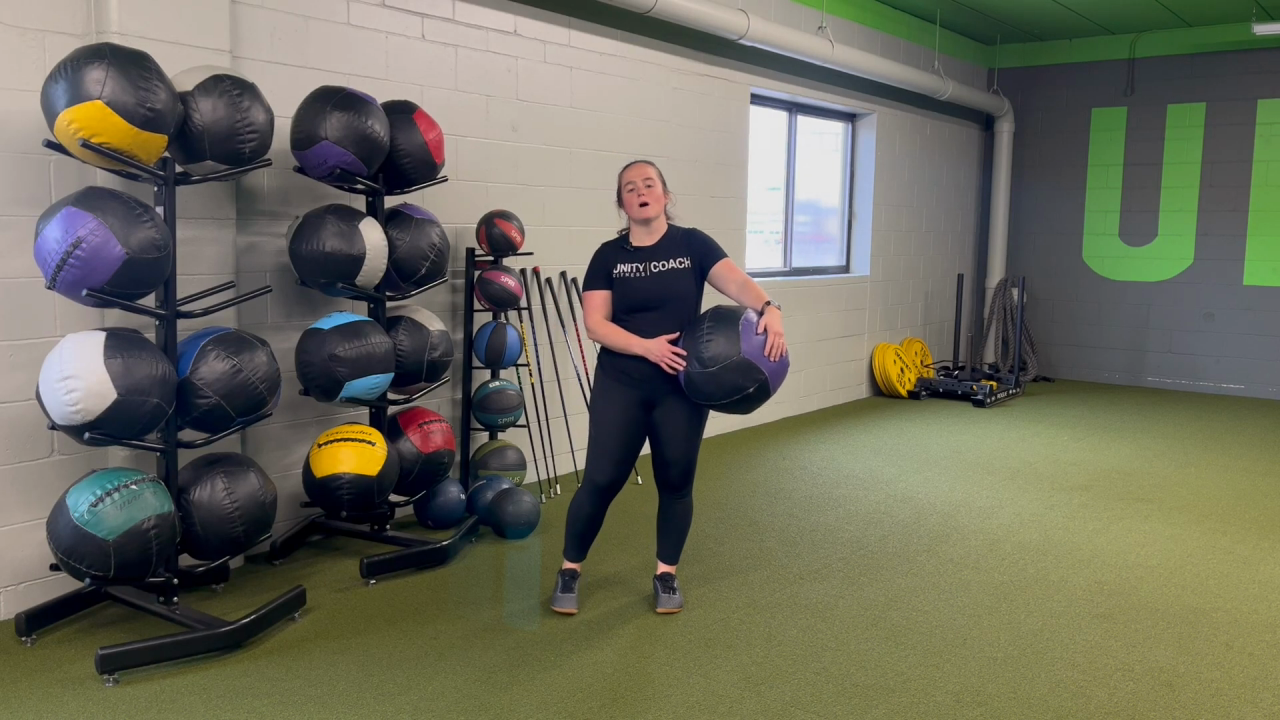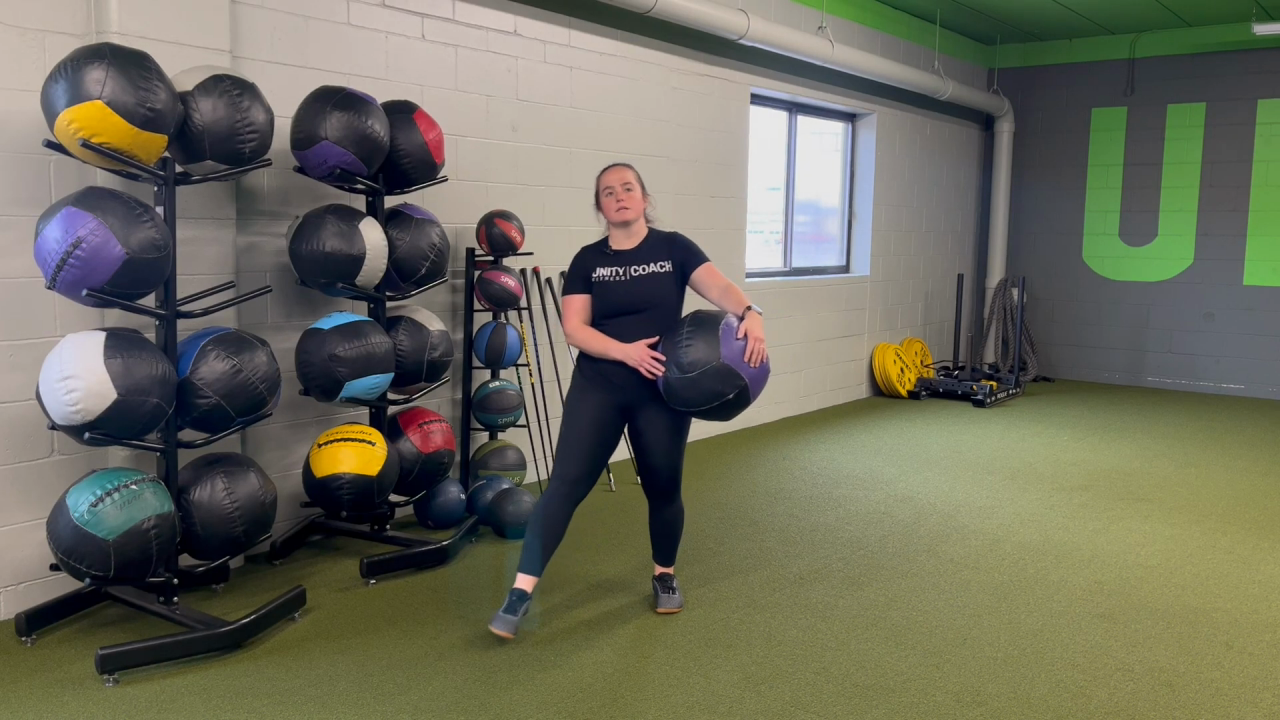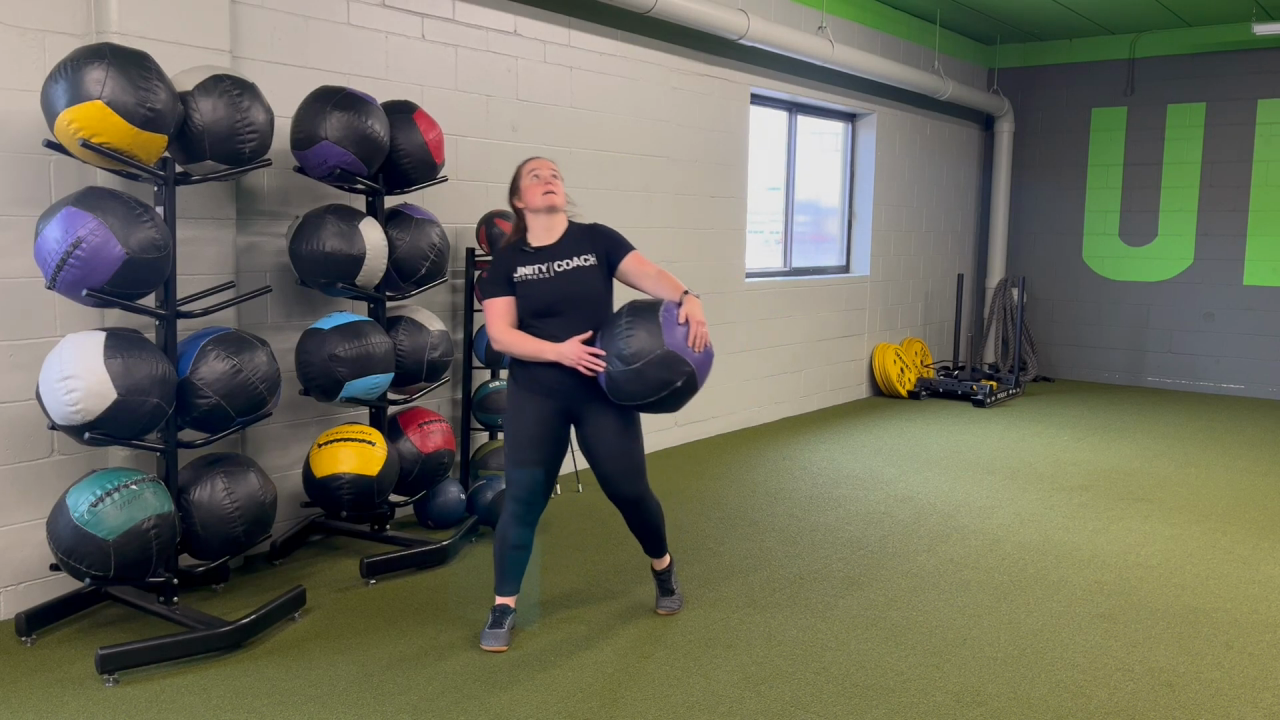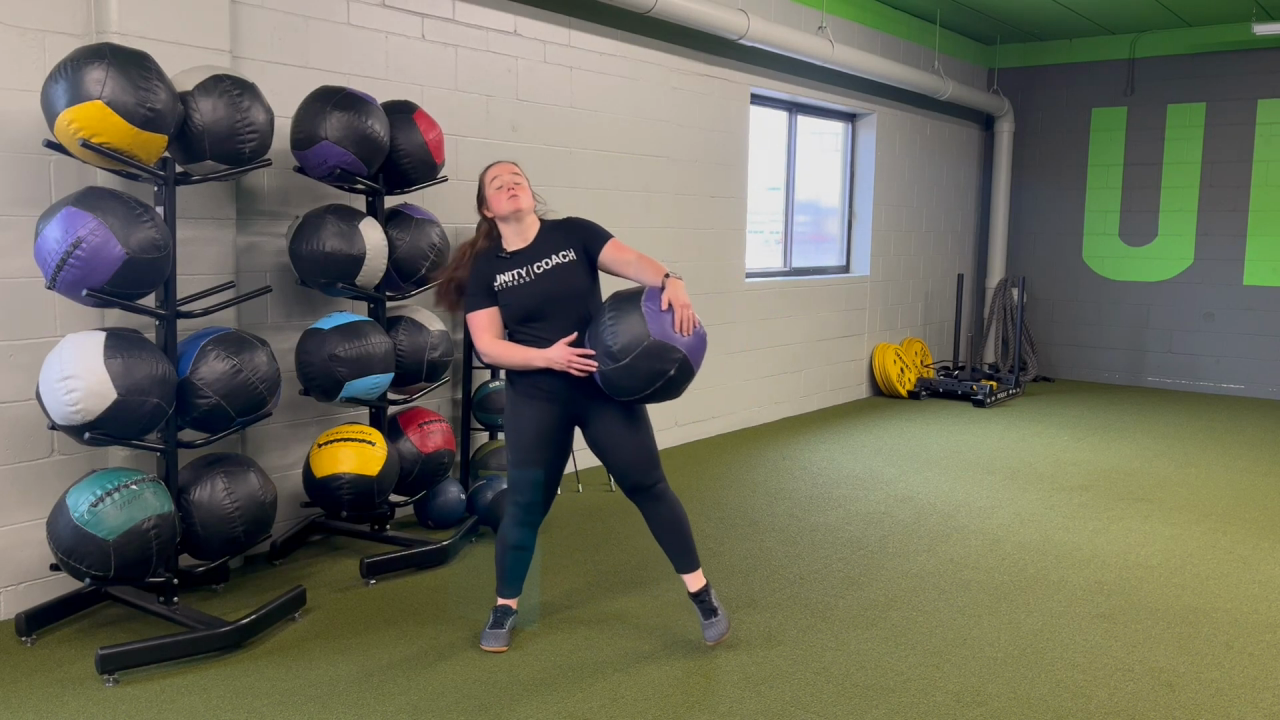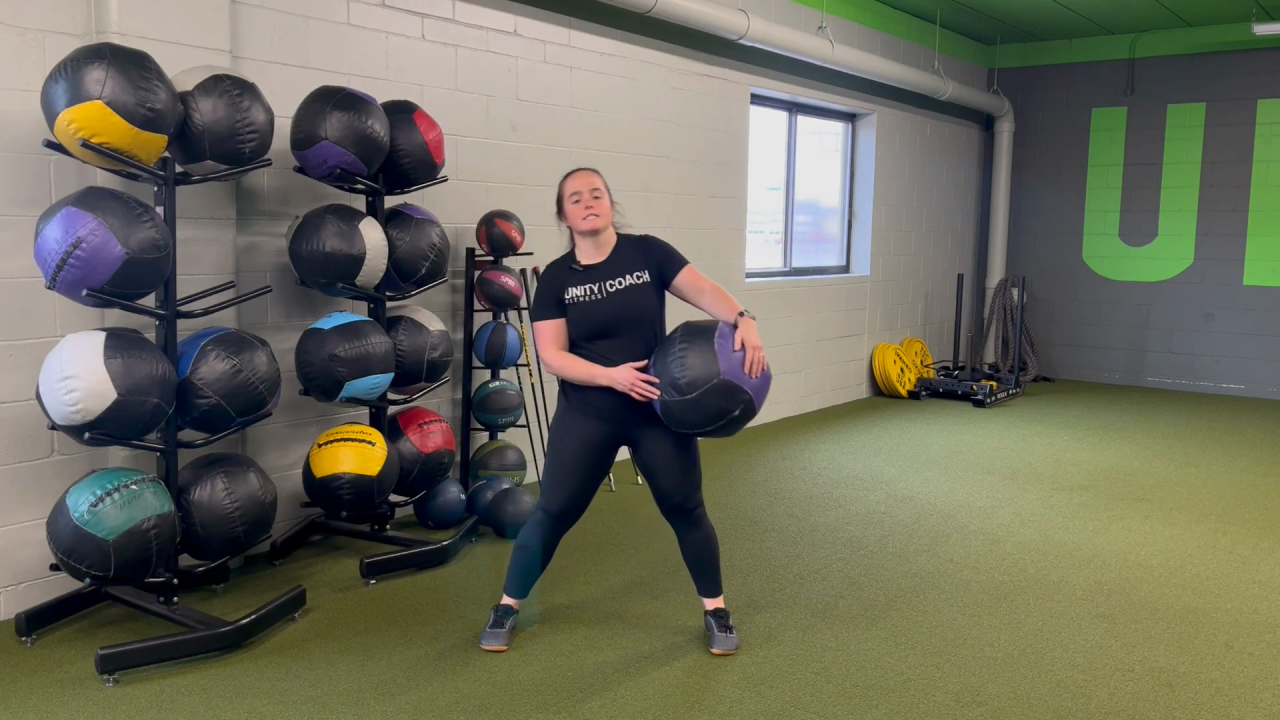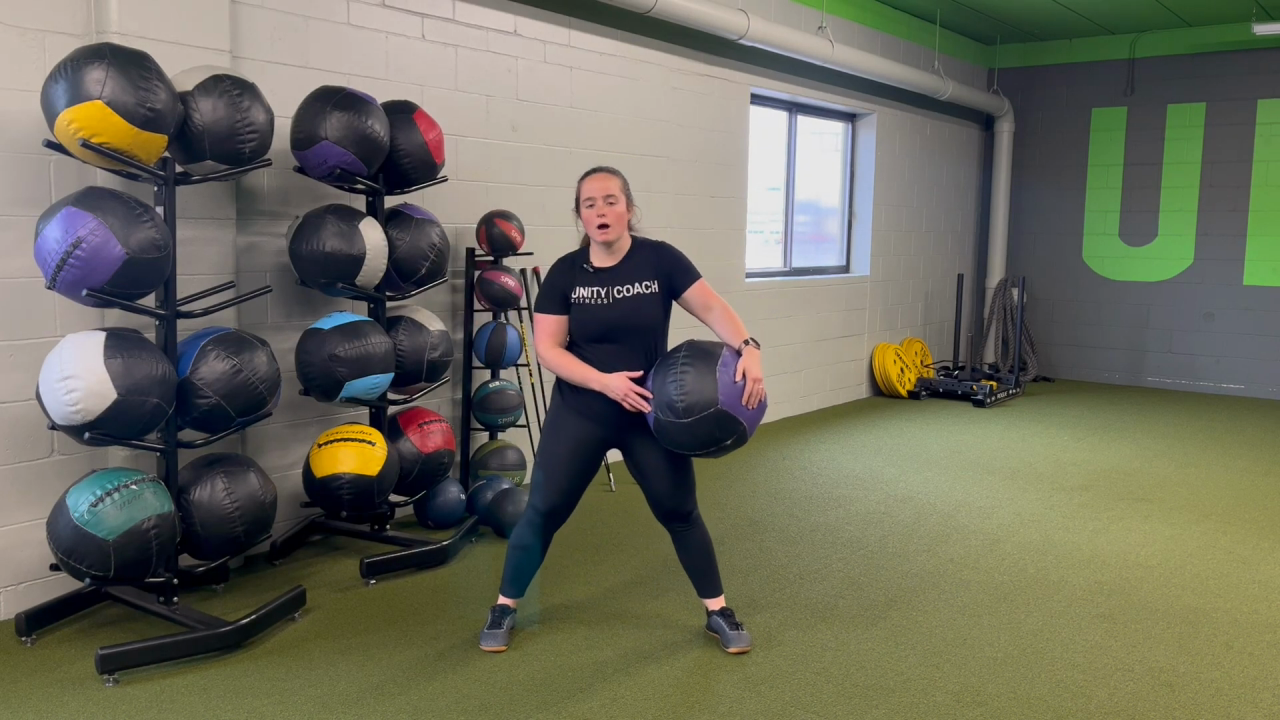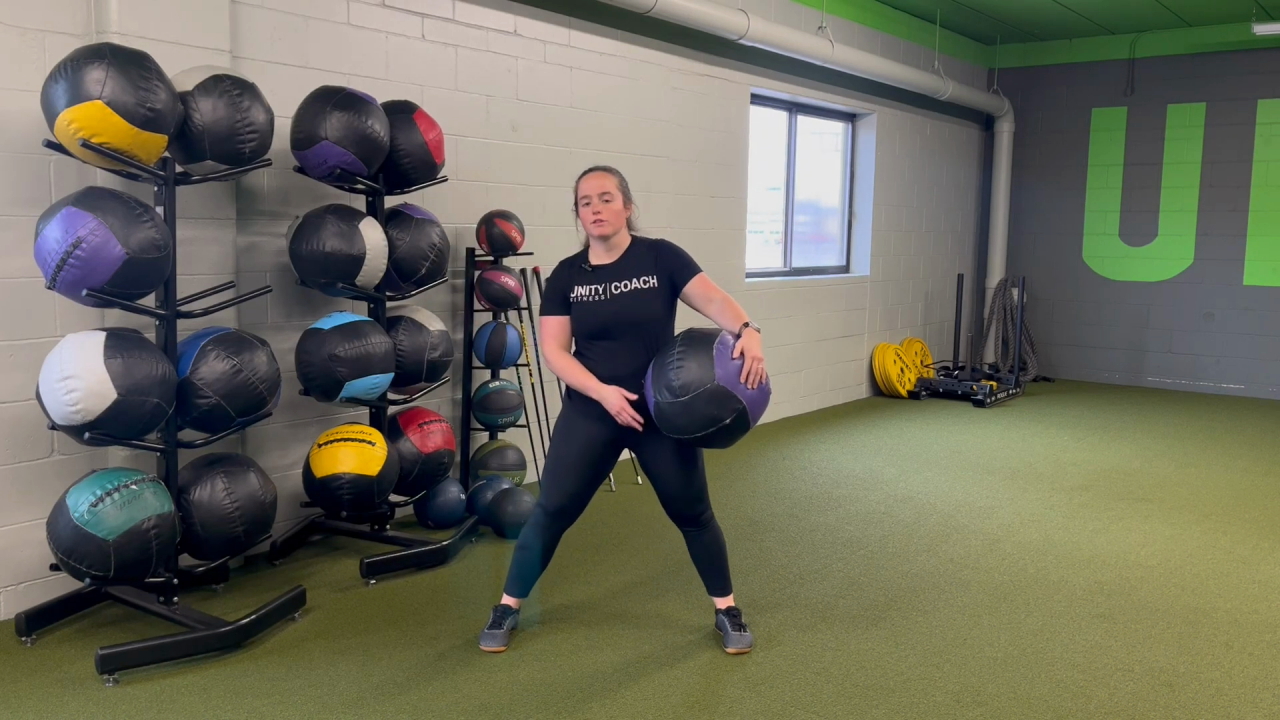
dt=0.4s
person 1, frame 1
left shoulder: (692, 244)
right shoulder: (608, 256)
left elbow: (736, 281)
right elbow: (595, 325)
left wrist: (768, 309)
right wrist: (646, 347)
left hip: (682, 387)
right hip: (620, 386)
left knee: (676, 483)
right knee: (601, 480)
left ankle: (666, 574)
right ankle: (570, 569)
person 1, frame 2
left shoulder: (673, 248)
right shoulder: (587, 261)
left elbow: (718, 286)
right elbow: (574, 329)
left wrist: (749, 314)
right wrist: (625, 351)
left hip: (661, 392)
right hip: (596, 389)
left knee: (663, 487)
right knee: (566, 484)
left ankle: (664, 575)
right ankle: (521, 591)
person 1, frame 3
left shoulder: (597, 240)
right shoulder: (506, 261)
left elbow: (647, 274)
right elbow: (500, 334)
left wrist: (687, 298)
right wrist: (559, 350)
left hip: (604, 390)
right hip: (535, 397)
left knee: (629, 490)
right knee: (523, 499)
left ankle: (663, 567)
right ankle: (503, 605)
person 1, frame 4
left shoulder: (573, 233)
right shoulder: (485, 270)
left elbow: (629, 261)
right elbow: (488, 345)
left wrist: (669, 282)
right wrist: (548, 356)
left hip: (605, 387)
right hip: (535, 400)
left knee: (647, 485)
right knee: (525, 504)
left ankle: (701, 591)
right ankle: (505, 607)
person 1, frame 5
left shoulder: (647, 252)
right shoulder: (556, 278)
left elbow: (702, 290)
right elbow: (552, 355)
left wrist: (742, 320)
right wrist: (612, 376)
left hip: (659, 409)
right hip: (585, 414)
left knee: (685, 508)
right knee: (554, 510)
left ankle: (715, 610)
right ankle: (508, 606)
person 1, frame 6
left shoulder: (660, 259)
right shoulder: (565, 272)
left elbow: (711, 308)
right elbow: (548, 348)
left wrist: (747, 348)
right wrist: (605, 382)
left hip: (653, 412)
right hip: (579, 413)
left knee: (679, 511)
right knee: (545, 510)
left ankle: (718, 610)
right ankle: (505, 606)
person 1, frame 7
left shoulder: (661, 256)
right shoulder: (567, 275)
left elbow: (713, 300)
right elbow: (554, 350)
left wrist: (748, 331)
right wrist: (601, 392)
right hip: (589, 415)
left knee: (692, 513)
right knee: (552, 510)
left ankle: (726, 609)
right ankle: (508, 606)
